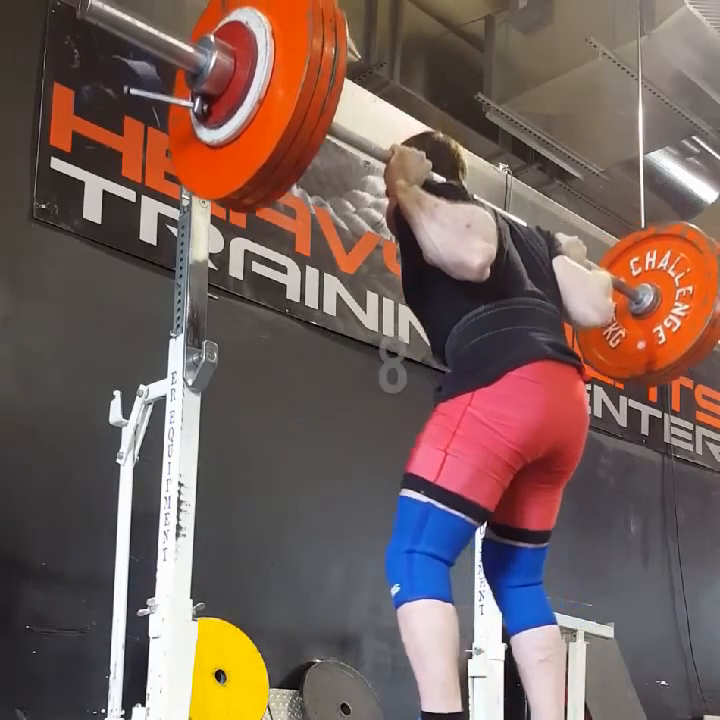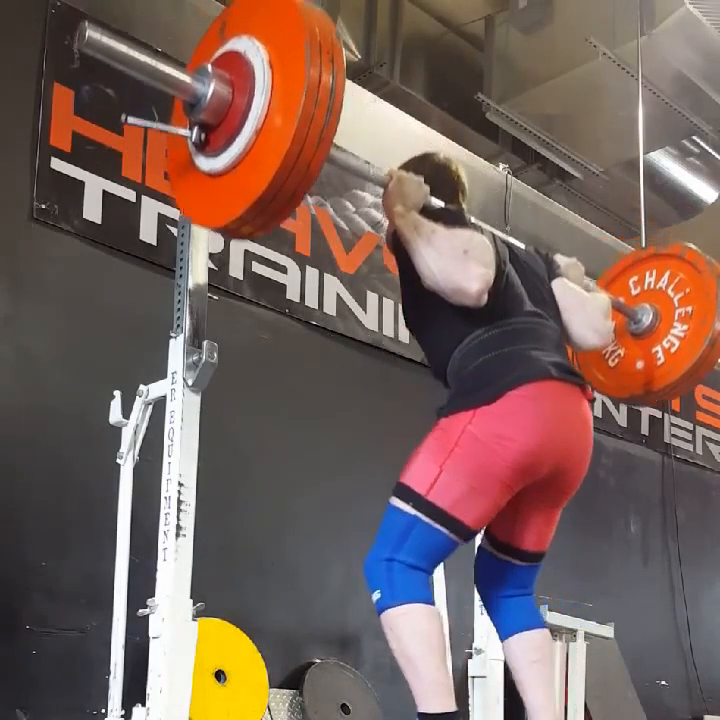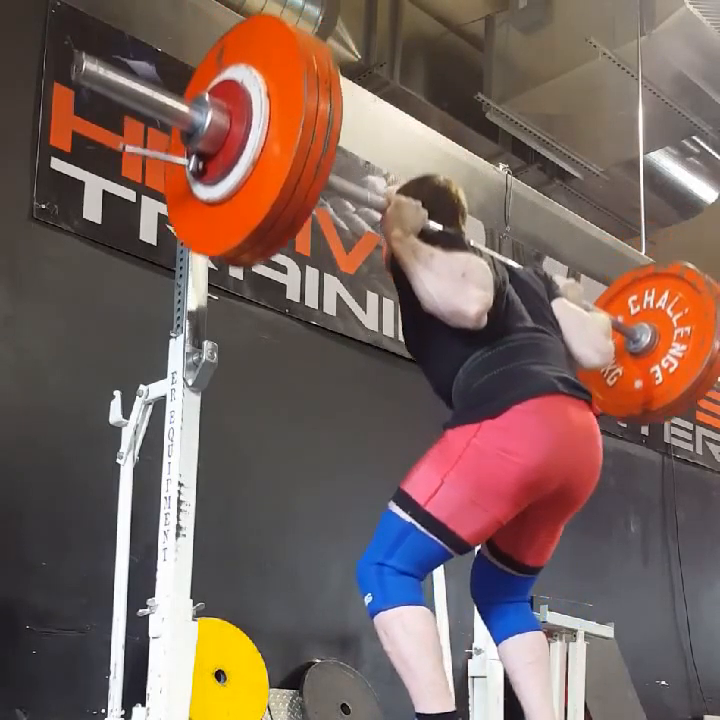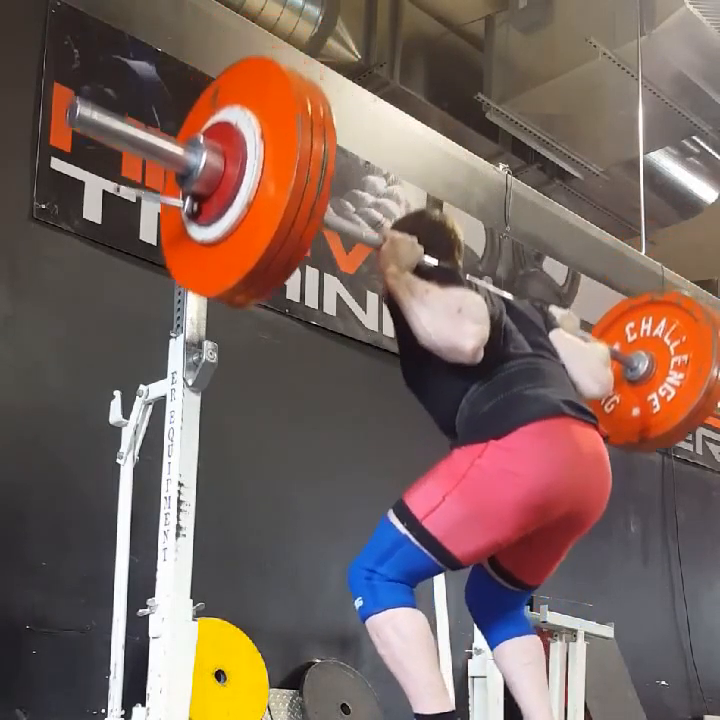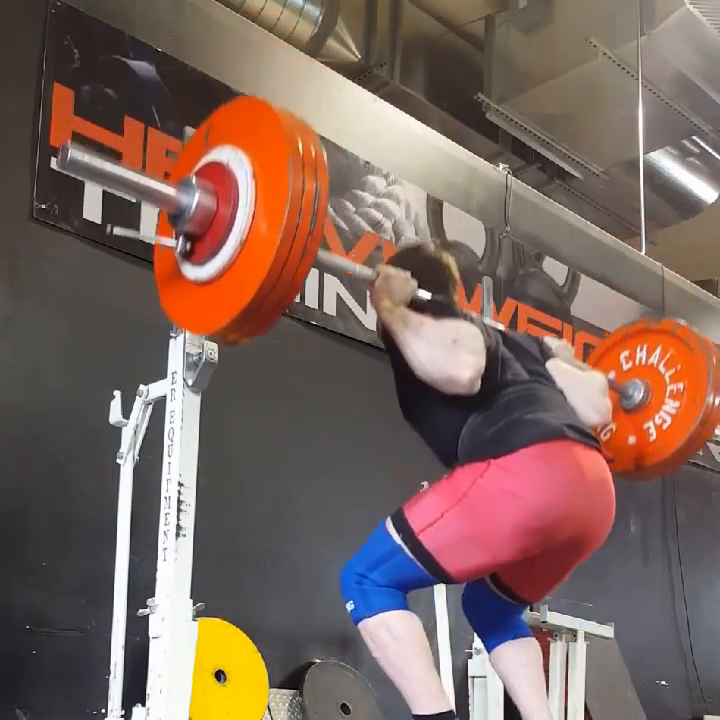
dt=0.2s
person 1, frame 1
left shoulder: (431, 204)
right shoulder: (523, 231)
left elbow: (472, 255)
right elbow: (596, 309)
left wrist: (405, 188)
right wrist: (573, 260)
left hip: (503, 389)
right hip: (564, 401)
left knee: (414, 557)
right knee: (515, 574)
person 1, frame 2
left shoulder: (432, 228)
right shoulder: (522, 253)
left elbow: (469, 281)
right elbow: (596, 330)
left wrist: (404, 214)
right wrist: (572, 282)
left hip: (508, 408)
right hip: (570, 422)
left knee: (394, 565)
right knee: (504, 582)
person 1, frame 3
left shoulder: (430, 254)
right shoulder: (516, 274)
left elbow: (468, 304)
right elbow: (597, 350)
left wrist: (399, 237)
right wrist: (570, 302)
left hip: (517, 426)
right hip: (579, 439)
left knee: (386, 569)
right knee: (500, 589)
person 1, frame 4
left shoulder: (426, 290)
right shoulder: (514, 307)
left elbow: (464, 339)
right elbow: (597, 381)
left wrist: (396, 275)
right wrist: (566, 333)
left hip: (525, 452)
right hip: (588, 465)
left knee: (376, 576)
right knee: (493, 598)
person 1, frame 5
left shoulder: (422, 322)
right shoulder: (509, 338)
left elbow: (461, 370)
right elbow: (596, 409)
left wrist: (390, 309)
right wrist: (563, 363)
left hip: (529, 475)
right hip: (593, 491)
left knee: (367, 580)
right knee: (491, 605)
